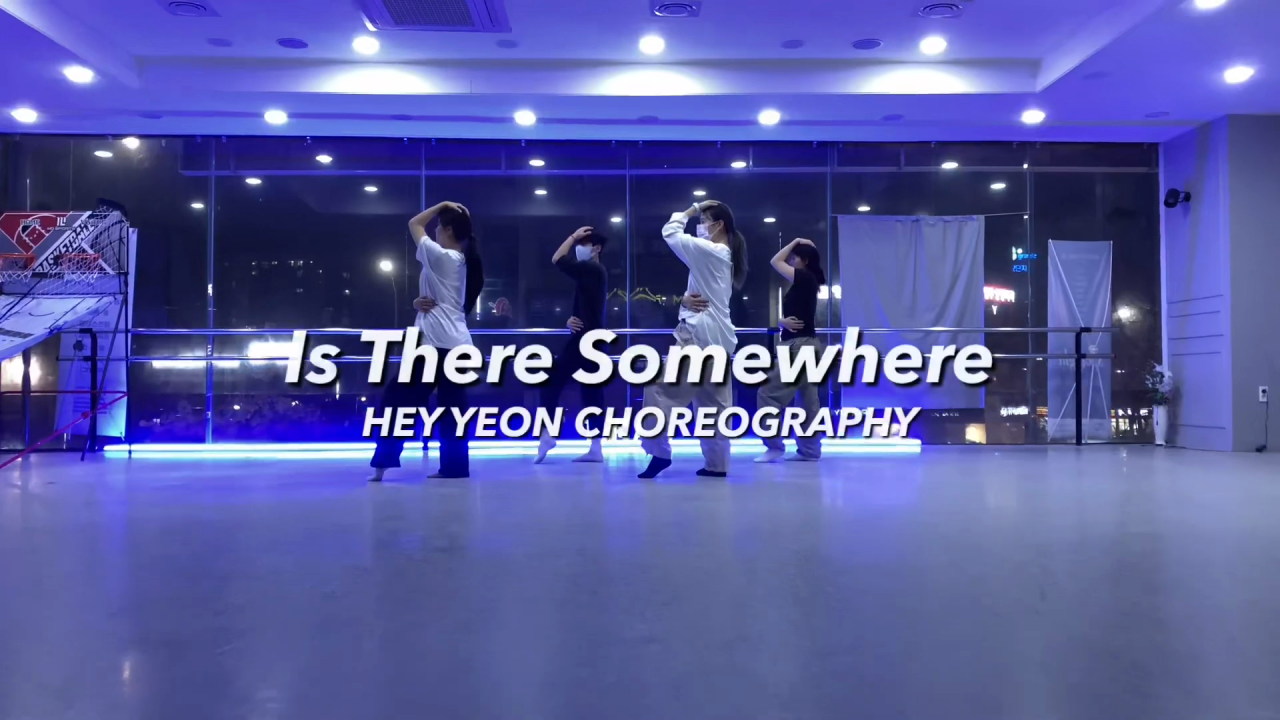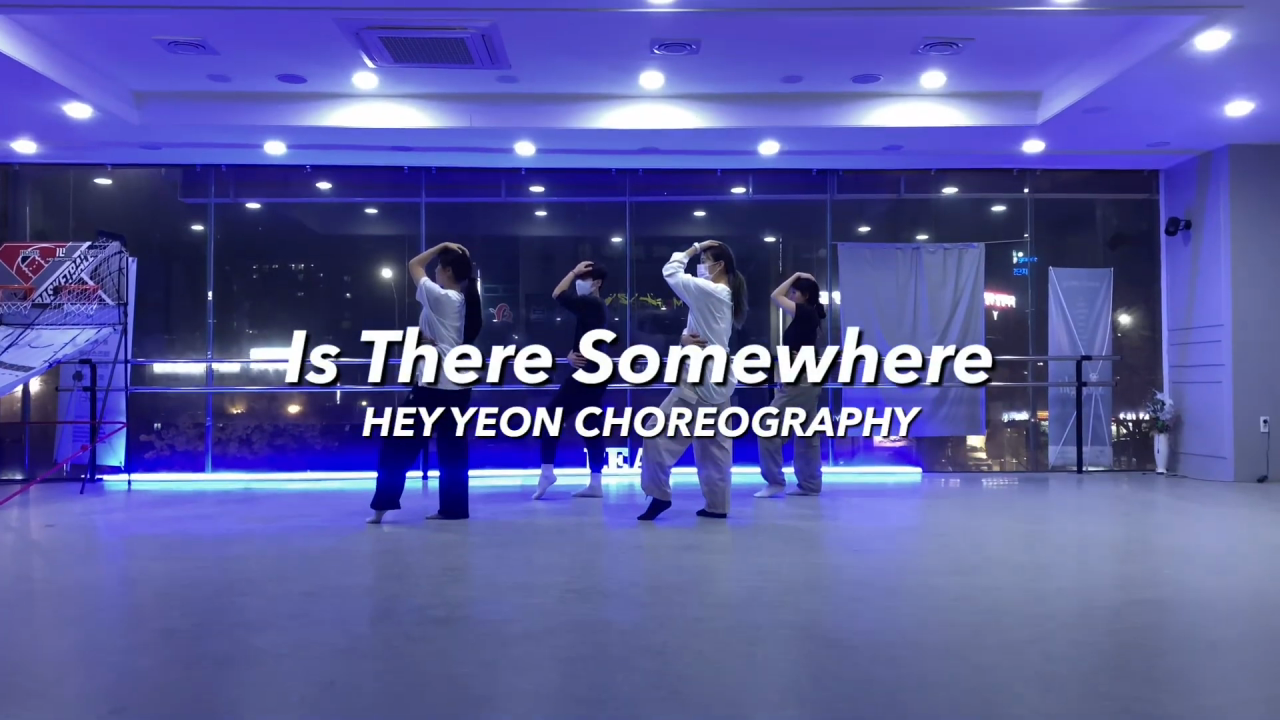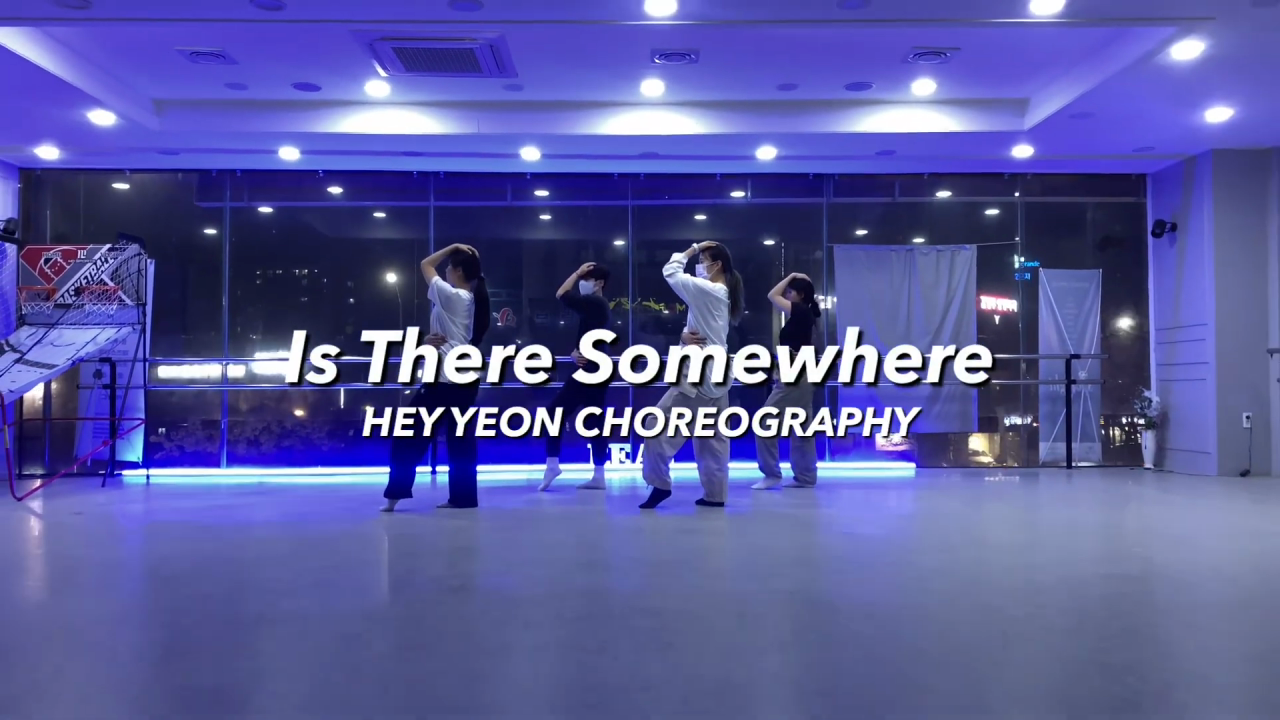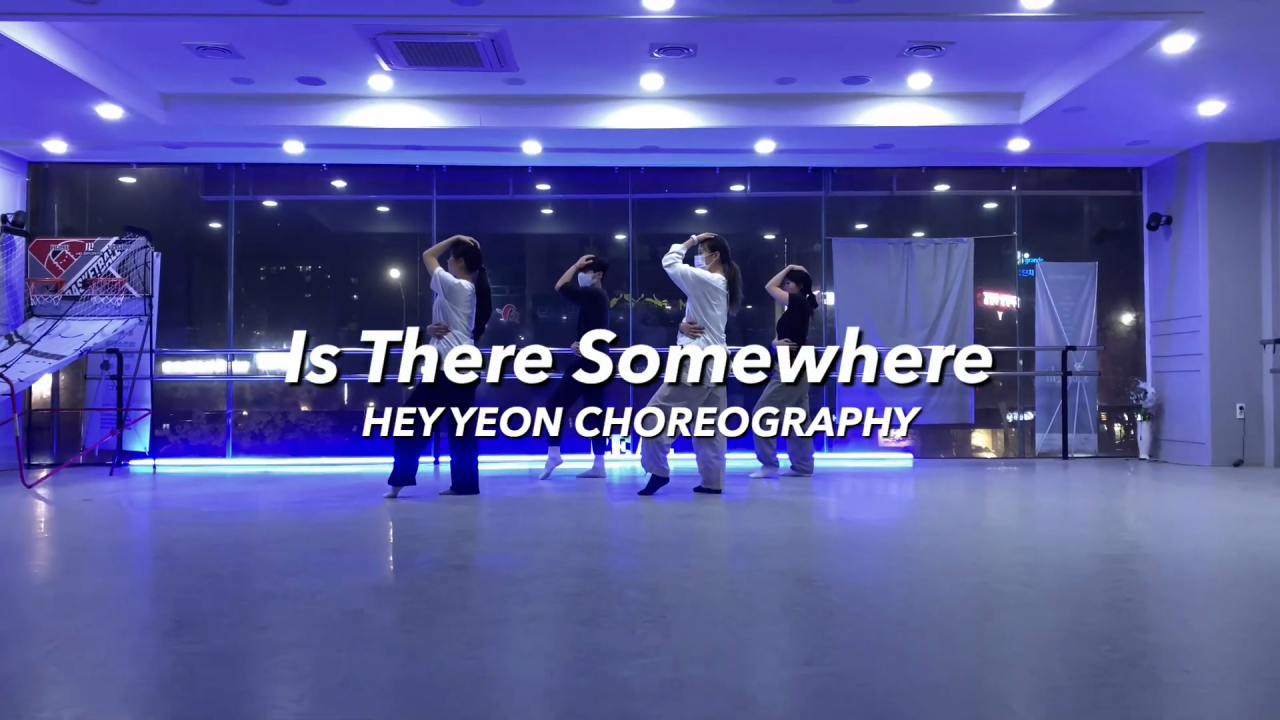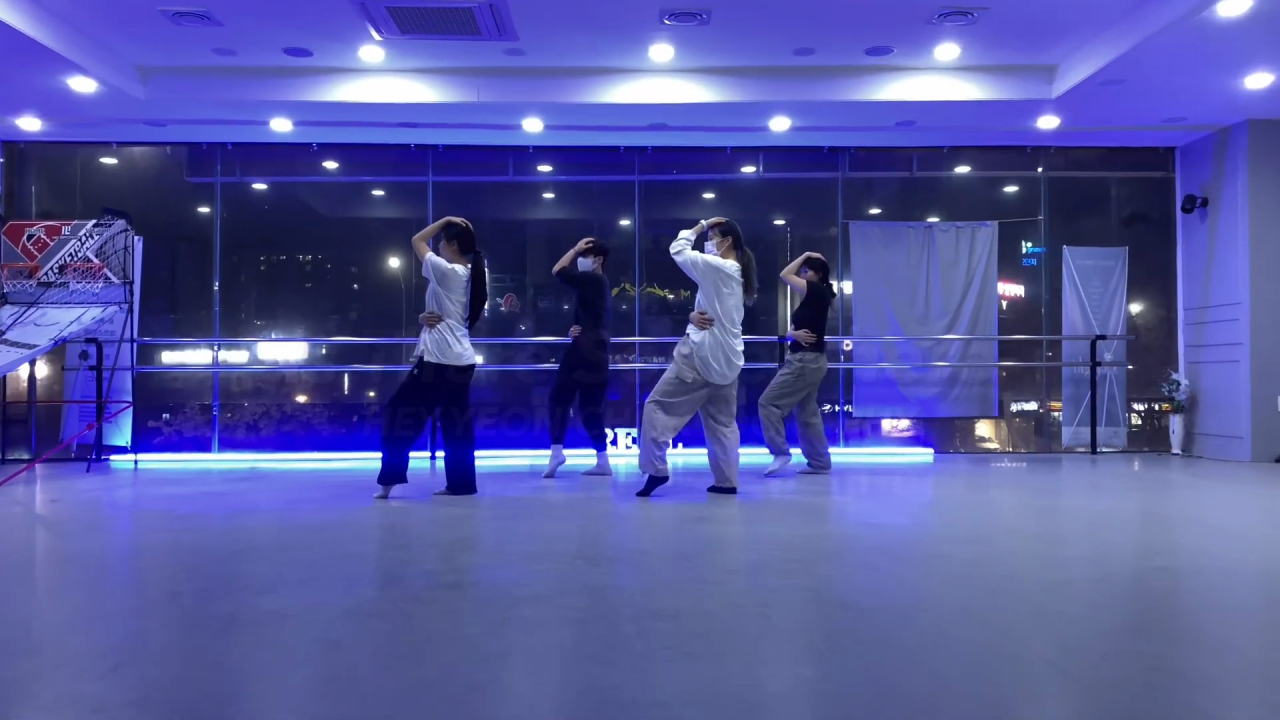
dt=0.7s
person 1, frame 1
left shoulder: (439, 256)
right shoulder: (464, 262)
left elbow: (414, 224)
left wrist: (442, 206)
right wrist: (420, 303)
left hip: (434, 343)
right hip: (458, 343)
left knee: (397, 399)
right knee: (452, 407)
left ankle: (383, 463)
right ankle: (454, 466)
person 1, frame 2
left shoulder: (438, 297)
right shoulder: (464, 301)
left elbow: (414, 264)
left wrist: (442, 246)
right wrist: (423, 343)
left hip: (435, 384)
right hip: (458, 384)
left knee: (399, 443)
right knee: (452, 448)
left ankle: (383, 505)
right ankle: (453, 507)
person 1, frame 3
left shoulder: (450, 295)
right shoulder: (473, 300)
left elbow: (426, 264)
left wrist: (453, 248)
right wrist: (434, 340)
left hip: (445, 379)
right hip: (466, 379)
left knee: (409, 434)
right knee: (460, 439)
left ankle: (396, 494)
right ankle: (463, 496)
person 1, frame 4
left shoulder: (452, 286)
right shoulder: (474, 291)
left elbow: (428, 256)
left wrist: (454, 239)
right wrist: (433, 329)
right knee: (460, 427)
left ankle: (400, 480)
right ankle: (464, 483)
person 1, frame 5
left shoulder: (445, 271)
right shoulder: (470, 276)
left elbow: (417, 241)
left wrist: (445, 221)
right wrist: (425, 318)
left hip: (437, 359)
right hip: (462, 360)
left knee: (399, 413)
right knee: (456, 425)
left ankle: (390, 479)
right ankle: (461, 482)
person 2, frame 1
left shoulder: (708, 251)
right shoulder: (726, 256)
left elbow: (670, 232)
left wrist: (694, 208)
right wrist: (687, 298)
left hip: (700, 336)
right hip: (719, 338)
left knee: (658, 389)
right knee: (715, 403)
left ankle: (660, 452)
right ankle: (717, 464)
person 2, frame 2
left shoulder: (709, 291)
right shoulder: (726, 297)
left elbow: (671, 272)
left wrist: (694, 248)
right wrist: (685, 338)
left hip: (700, 379)
right hip: (718, 378)
left knee: (659, 433)
right knee: (714, 445)
left ankle: (659, 494)
right ankle: (717, 505)
person 2, frame 3
left shoulder: (707, 290)
right shoulder: (723, 295)
left elbow: (670, 271)
left wrist: (693, 249)
right wrist: (686, 335)
left hip: (699, 374)
right knee: (712, 437)
left ankle: (660, 484)
right ankle: (715, 494)
person 2, frame 4
left shoulder: (705, 280)
right shoulder: (722, 285)
left elbow: (670, 262)
left wrist: (693, 240)
right wrist: (685, 325)
left knee: (658, 411)
left ankle: (658, 471)
right ankle: (712, 481)
person 2, frame 5
left shoulder: (715, 267)
right shoulder: (738, 274)
left elbow: (678, 250)
left wrist: (702, 225)
right wrist: (695, 316)
left hip: (700, 353)
right hip: (727, 358)
left knee: (659, 405)
right knee: (722, 421)
left ankle: (656, 470)
right ankle: (726, 480)
person 3, frame 1
left shoulder: (591, 269)
right shoulder: (593, 273)
left elbow: (557, 259)
left wrist: (573, 236)
right wrist: (570, 321)
left knee: (551, 382)
right knee: (592, 392)
left ankle: (547, 435)
right ankle: (595, 448)
person 3, frame 2
left shoulder: (591, 303)
right shoulder: (594, 307)
left elbow: (558, 294)
right elbow: (581, 343)
left wrist: (574, 271)
right wrist: (571, 355)
right knee: (592, 428)
left ankle: (547, 472)
right ankle: (595, 483)
person 3, frame 3
left shoulder: (594, 303)
right shoulder: (598, 306)
left elbow: (561, 294)
left wrist: (577, 272)
right wrist: (576, 353)
right knee: (594, 423)
left ankle: (552, 464)
right ankle: (598, 476)
person 3, frame 4
left shoulder: (593, 294)
right shoulder: (597, 298)
left elbow: (561, 286)
left wrist: (576, 264)
right wrist: (576, 344)
left hip: (588, 362)
right hip: (597, 363)
left knee: (557, 403)
right knee: (594, 412)
left ankle: (554, 453)
right ankle: (598, 465)
person 3, frame 5
left shoulder: (592, 279)
right shoulder: (599, 284)
left elbow: (558, 270)
left wrist: (575, 249)
right wrist: (574, 330)
left hip: (585, 350)
right hip: (598, 352)
left knee: (559, 397)
right knee: (591, 407)
left ankle: (556, 451)
right ankle: (602, 462)
person 4, frame 1
left shoulder: (805, 278)
right shoulder: (804, 284)
left elbow: (775, 261)
right elbow: (794, 312)
left wrist: (795, 242)
right wrist: (783, 321)
left hip: (799, 346)
right hip: (805, 345)
left knee: (767, 393)
right knee: (808, 400)
left ankle: (775, 447)
right ankle: (809, 449)
person 4, frame 2
left shoulder: (806, 312)
right shoulder: (806, 317)
left elbow: (776, 296)
right elbow: (790, 349)
left wrist: (796, 276)
left hip: (799, 383)
right hip: (806, 381)
right knee: (807, 435)
left ankle: (775, 482)
right ankle: (810, 484)
person 4, frame 3
left shoulder: (801, 311)
right shoulder: (803, 316)
left elbow: (772, 295)
right elbow: (784, 346)
left wrist: (791, 276)
right wrist: (780, 353)
left hip: (794, 378)
right hip: (801, 377)
left ankle: (772, 474)
right ankle: (805, 476)
person 4, frame 4
left shoulder: (799, 303)
right shoulder: (797, 309)
left elbow: (770, 287)
right elbow: (778, 337)
left wrist: (788, 268)
right wrist: (777, 343)
left knee: (763, 413)
left ankle: (769, 463)
right ankle: (802, 465)
person 4, frame 5
left shoulder: (818, 292)
right shoulder: (812, 299)
left elbow: (785, 275)
right elbow: (792, 329)
left wrist: (805, 255)
right wrist: (794, 334)
left hip: (805, 360)
right hip: (810, 360)
left knee: (768, 402)
right knee: (808, 414)
left ankle: (780, 453)
right ankle: (820, 462)
